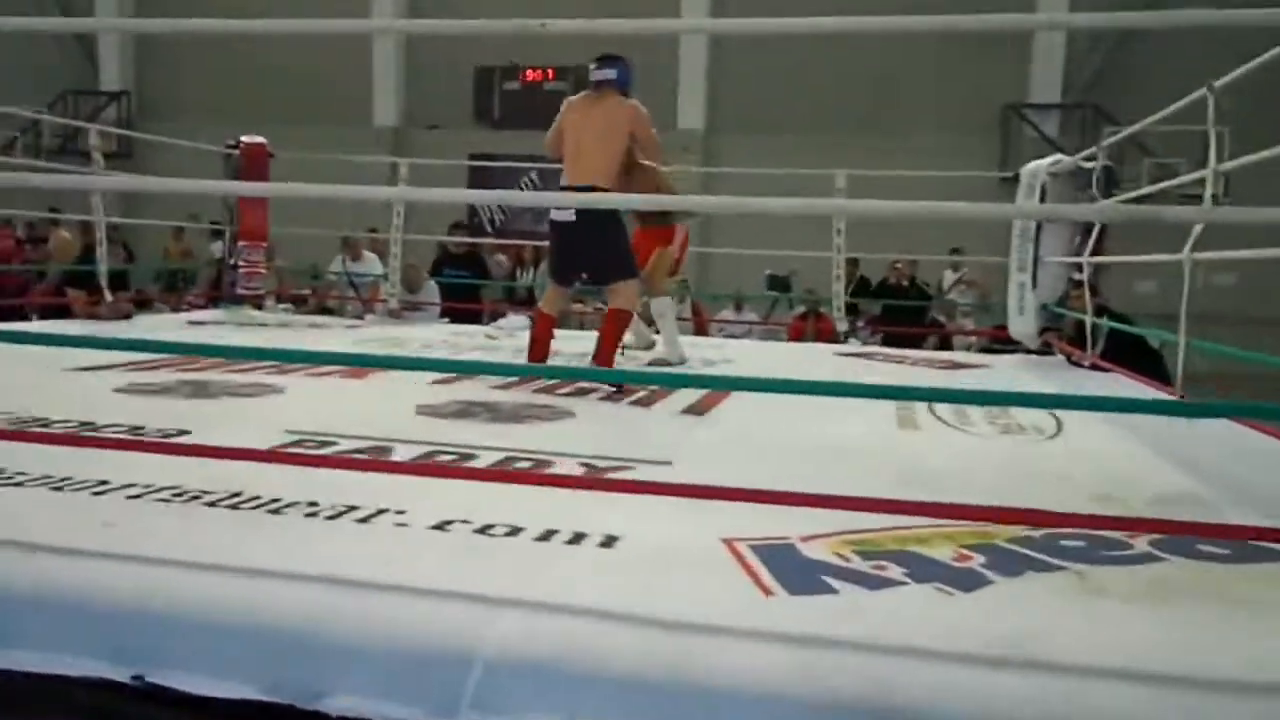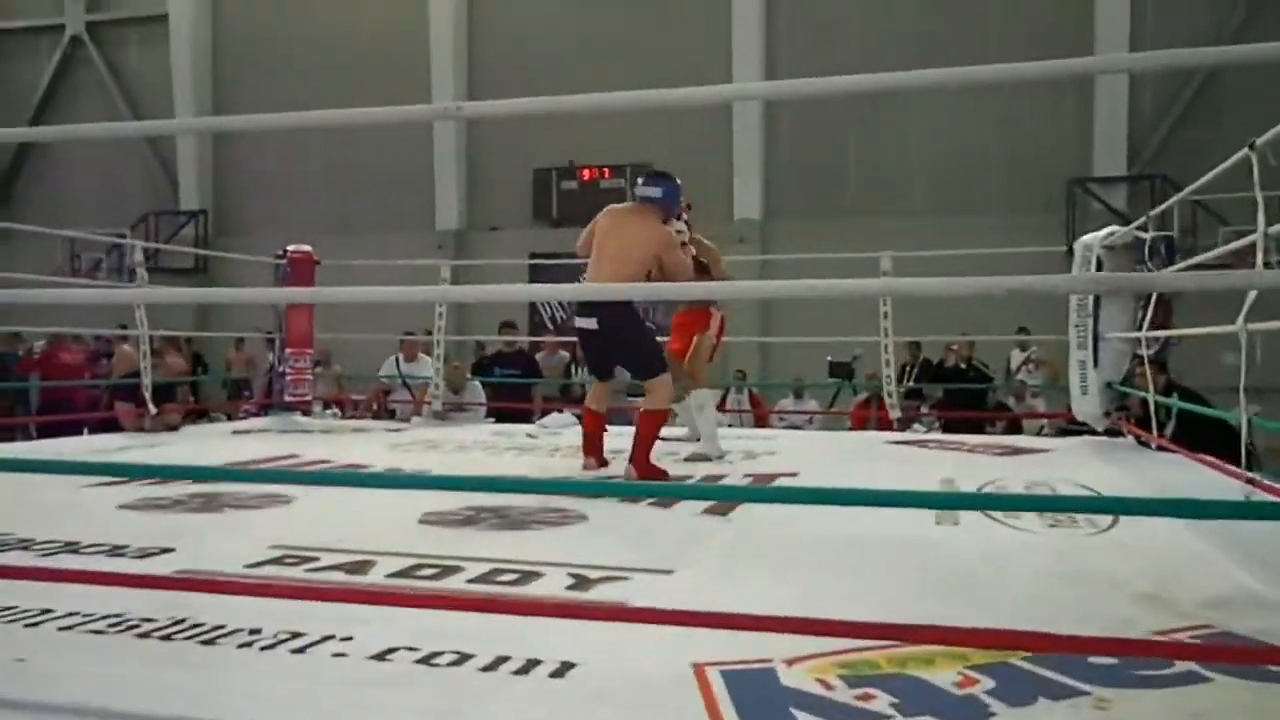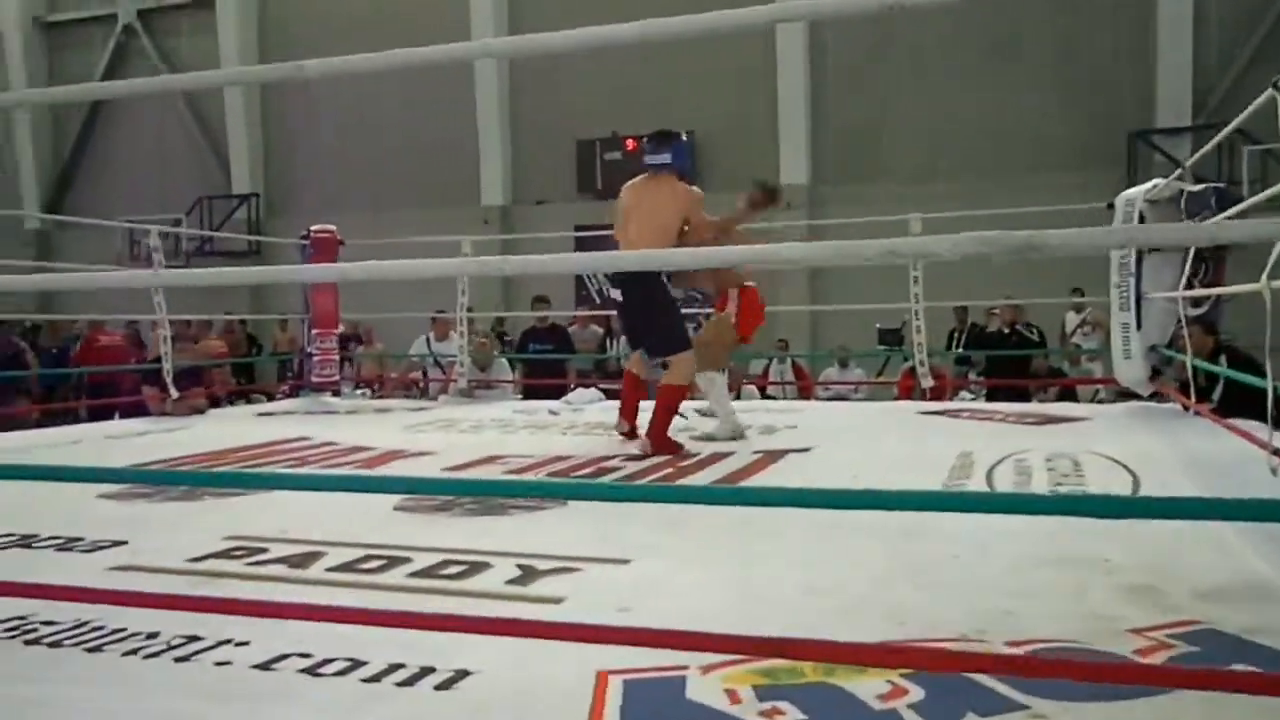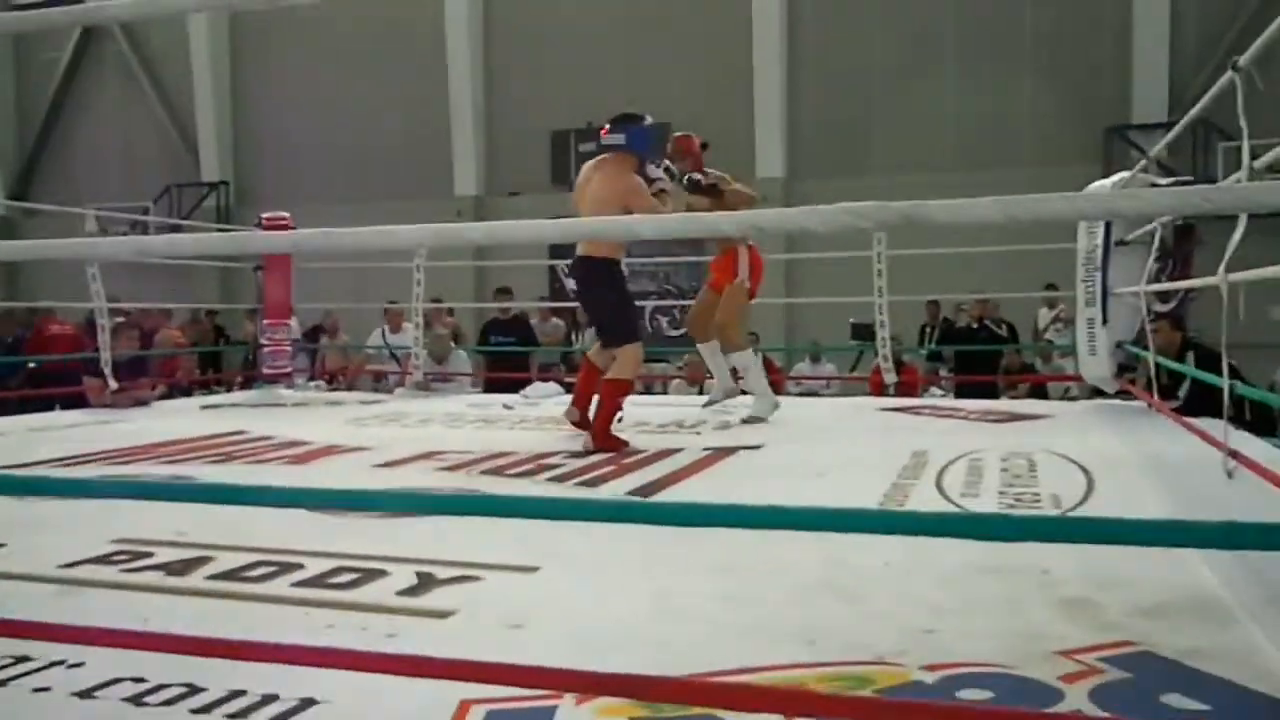
dt=0.5s
person 1, frame 1
left shoulder: (572, 106)
right shoulder: (631, 111)
left elbow: (553, 149)
right elbow: (652, 158)
left hip: (564, 204)
right hip: (595, 204)
left knee: (558, 286)
right knee: (626, 287)
left ankle: (535, 359)
right ankle: (602, 363)
person 1, frame 2
left shoulder: (609, 213)
right shoulder: (661, 235)
left elbow: (582, 249)
right elbow: (685, 277)
right wrist: (680, 248)
left hip: (586, 309)
right hip: (616, 310)
left knee: (603, 383)
right knee: (661, 384)
left ankle: (592, 453)
right ankle: (639, 463)
person 1, frame 3
left shoulder: (630, 189)
right shoulder: (686, 195)
right elbow: (709, 234)
right wrist: (747, 208)
left hip: (623, 280)
right hip: (647, 281)
left knee: (643, 351)
right knee: (683, 361)
left ankle: (627, 420)
right ankle: (656, 436)
person 1, frame 4
left shoulder: (591, 167)
right shoulder: (629, 183)
right elbow: (664, 219)
right wrist: (662, 186)
left hip: (585, 265)
right hip: (601, 270)
left knee: (609, 341)
right knee: (630, 353)
left ankle: (579, 407)
right ankle: (599, 432)
person 2, frame 1
left shoulder: (650, 173)
left hip: (670, 233)
right hip: (645, 235)
left knee: (652, 279)
left ankle: (674, 350)
right ankle: (643, 337)
person 2, frame 2
left shoulder: (702, 248)
left elbow: (726, 283)
left wrist: (701, 270)
left hip: (707, 316)
right hip: (684, 316)
left knee: (693, 370)
right knee: (669, 378)
left ankle: (711, 445)
right ankle: (696, 430)
person 2, frame 3
left shoulder: (700, 232)
left hip: (740, 299)
right hip: (736, 298)
left knee: (699, 352)
right knee: (710, 352)
left ankle: (728, 423)
right ankle: (718, 405)
person 2, frame 4
left shoulder: (716, 181)
right shoulder: (695, 191)
left elbow: (750, 200)
left wrist: (715, 189)
left hip: (740, 257)
right hip: (725, 259)
left knee: (726, 327)
right knee: (696, 322)
left ankle: (765, 399)
right ankle: (725, 384)
